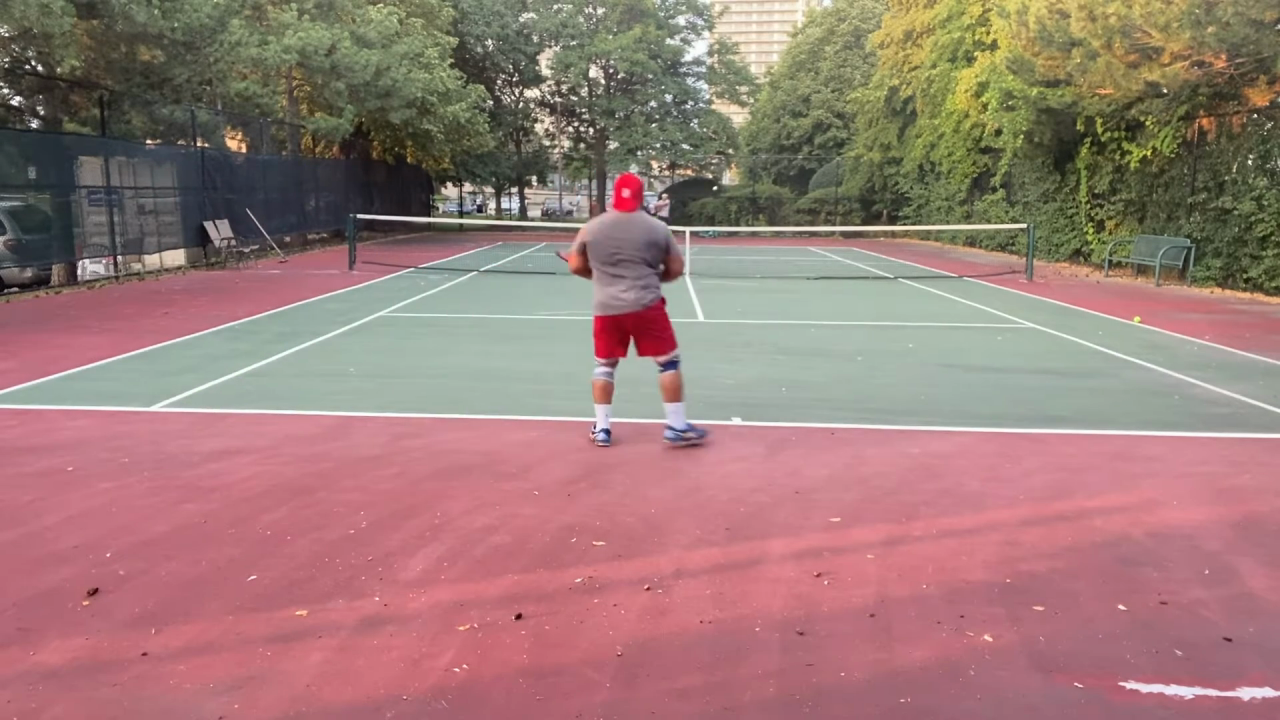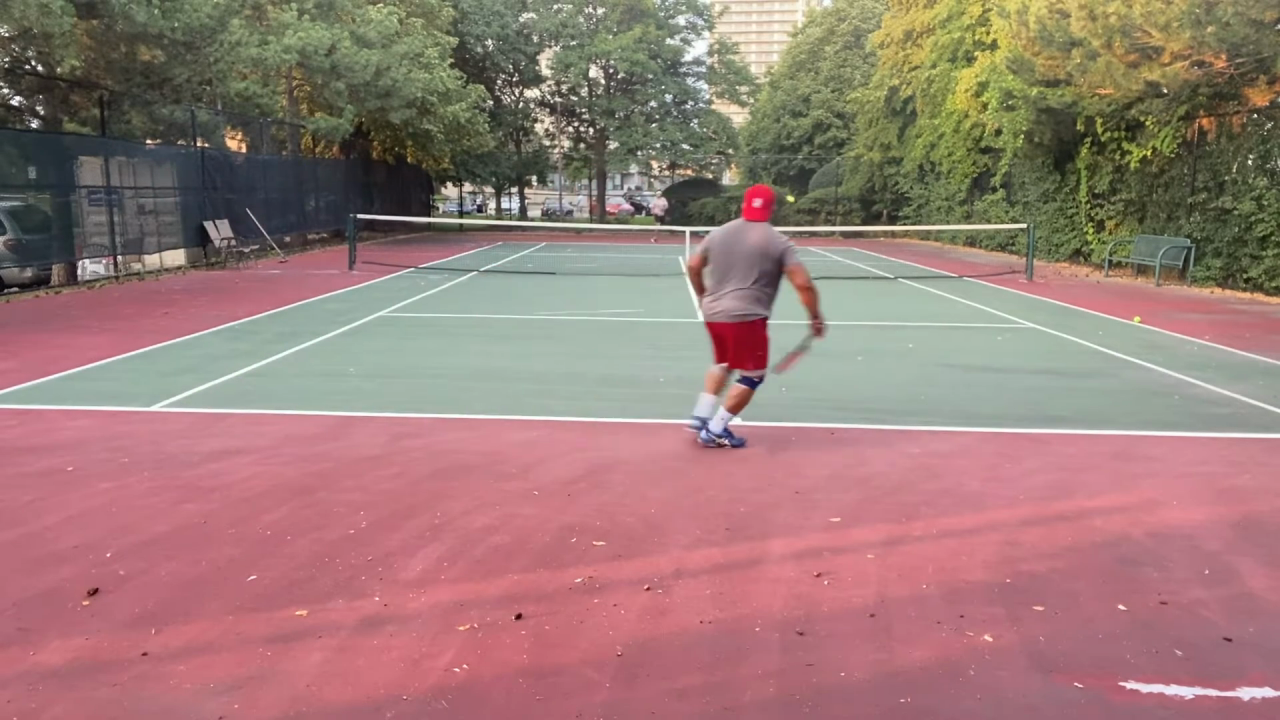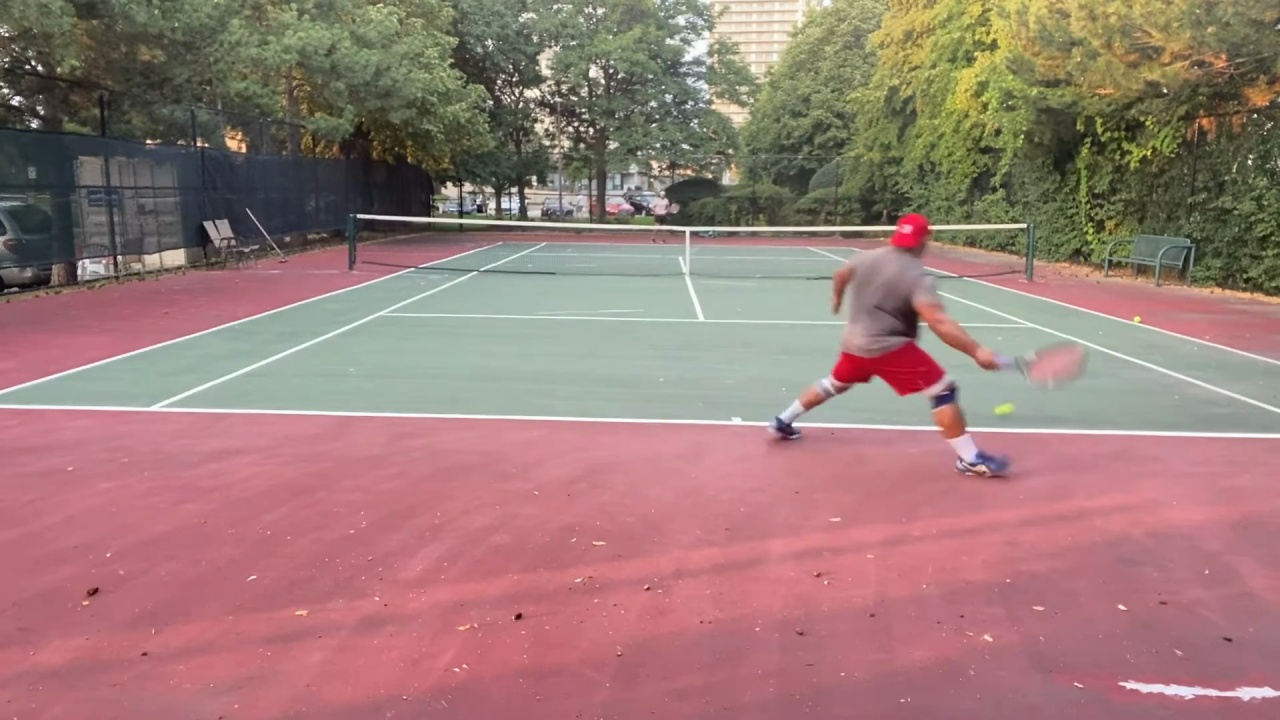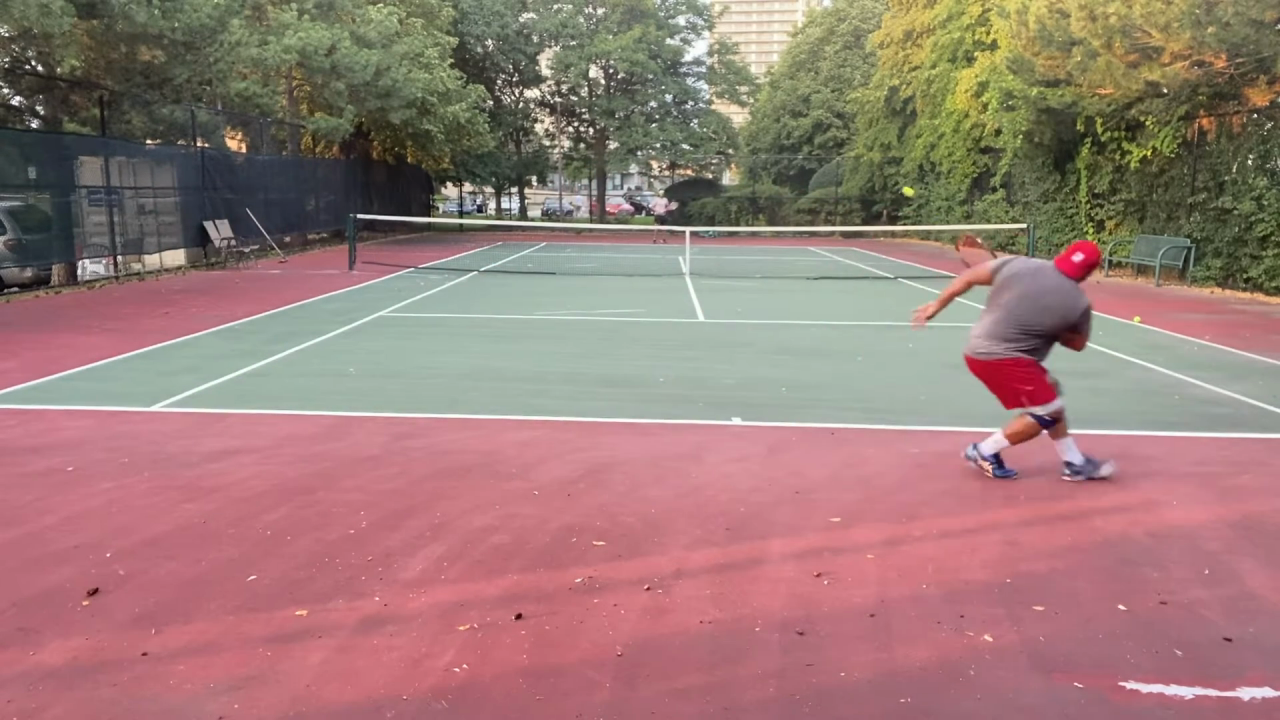
dt=0.4s
person 1, frame 1
left shoulder: (591, 227)
right shoulder: (657, 229)
left elbow: (575, 267)
right elbow: (676, 270)
left hip: (607, 309)
right hip: (645, 306)
left knee: (605, 365)
right knee: (669, 361)
left ankle: (602, 429)
right ankle: (677, 427)
person 1, frame 2
left shoulder: (719, 233)
right shoulder: (779, 242)
left elbow: (694, 267)
right elbow: (803, 283)
left wrist: (702, 296)
right wrist: (816, 318)
left hip: (714, 314)
right hip: (745, 318)
left knee: (723, 364)
right knee: (751, 376)
left ankle: (702, 417)
right ankle: (715, 430)
person 1, frame 3
left shoulder: (869, 258)
right shoulder: (917, 277)
left elbow: (841, 275)
right elbow: (939, 321)
left wrist: (837, 296)
right wrist: (977, 351)
left hip: (855, 344)
right hip: (889, 348)
left knee: (835, 384)
right knee: (944, 390)
left ankle: (783, 421)
right ankle: (970, 458)
person 1, frame 4
left shoulder: (1016, 263)
right shoulder: (1078, 303)
left elbow: (970, 277)
right elbow: (1077, 343)
left wrist: (937, 305)
left hip: (980, 348)
right hip: (1002, 357)
left knee: (1049, 393)
right knee: (1047, 413)
left ankle: (1074, 462)
right ankle: (985, 452)
